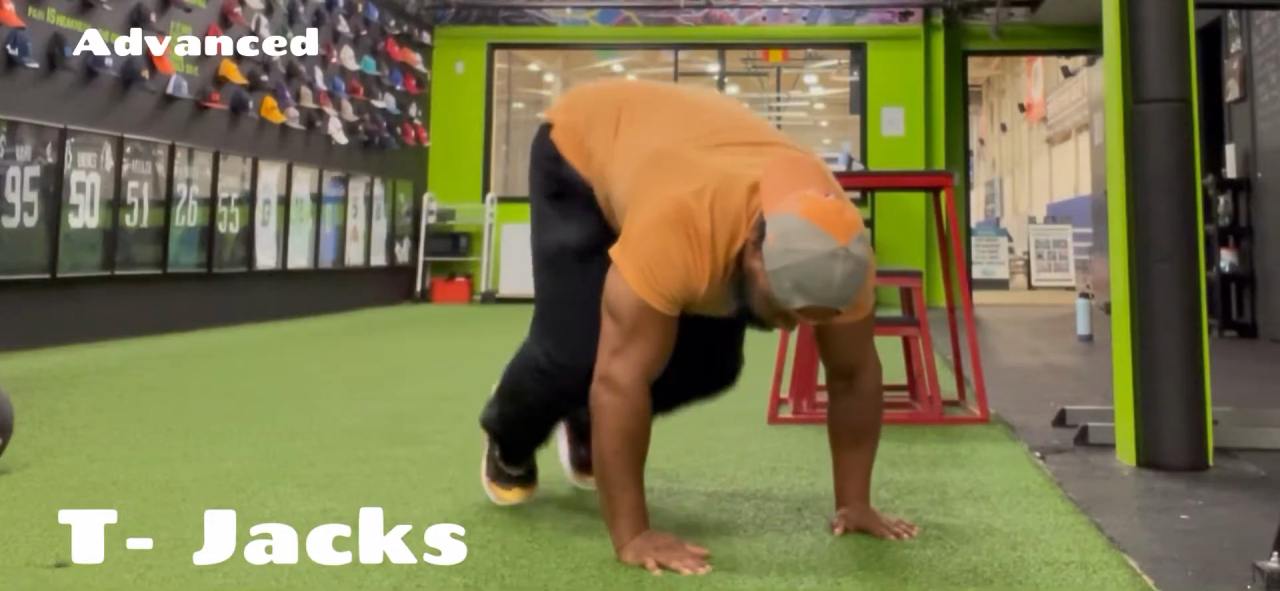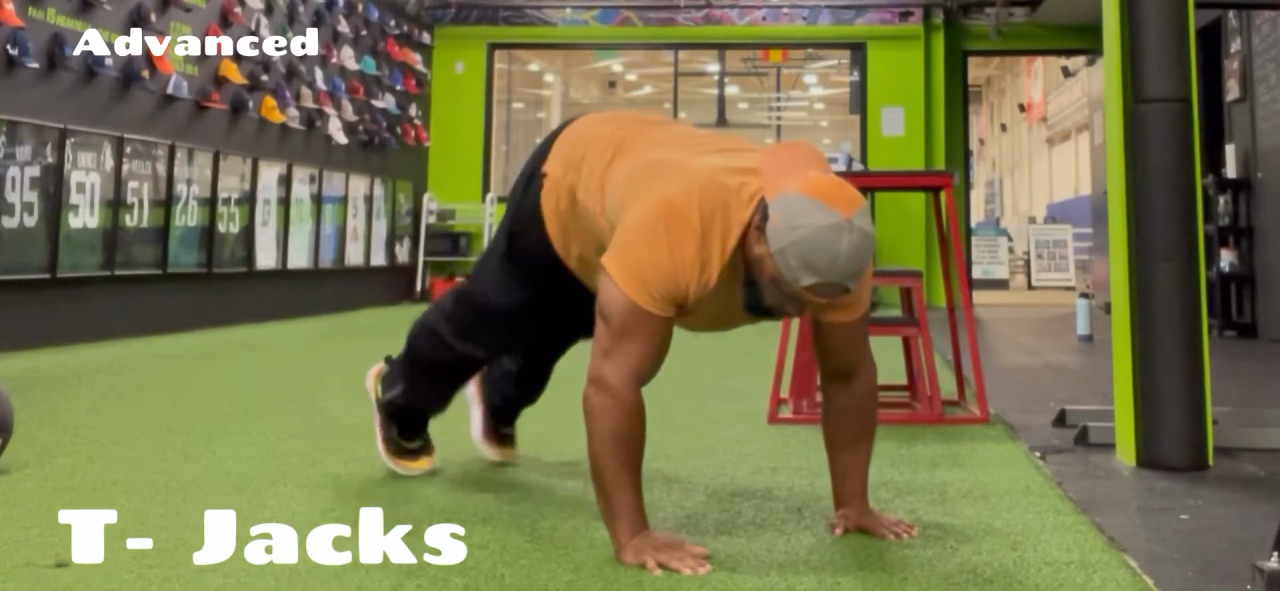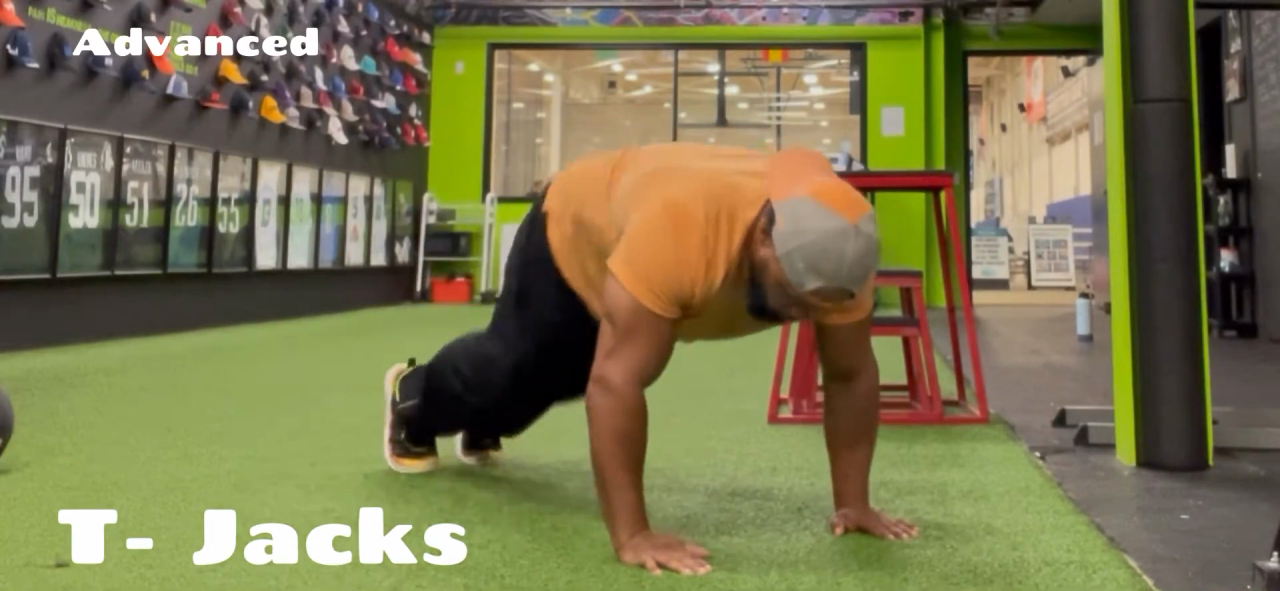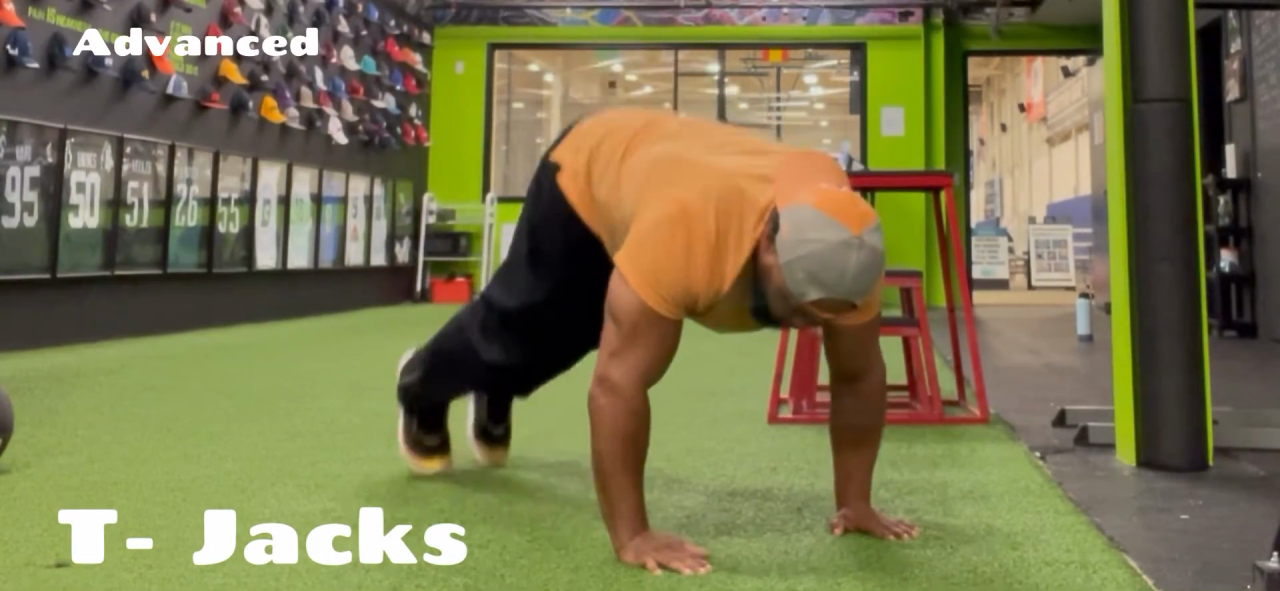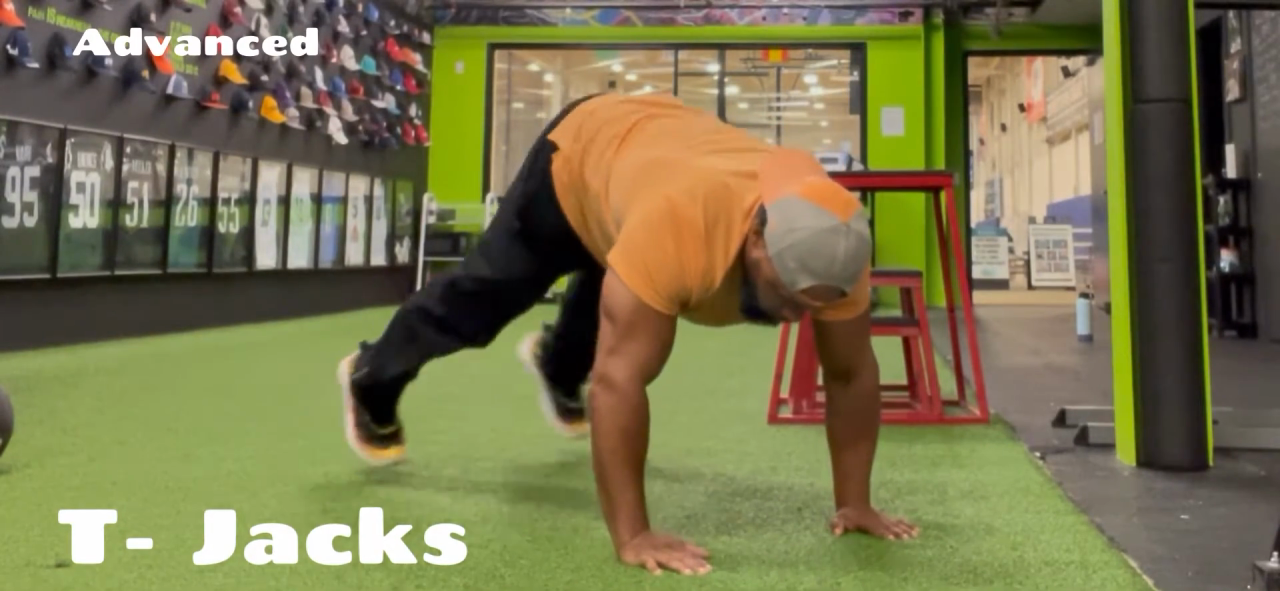
dt=1s
person 1, frame 1
left shoulder: (832, 247)
right shoulder: (677, 227)
left elbow: (853, 373)
right elbow: (620, 380)
left wrist: (855, 502)
right wrist: (632, 536)
left knee: (711, 365)
right knee: (575, 353)
left ankle: (585, 424)
right ankle: (508, 439)
person 1, frame 2
left shoulder: (829, 244)
right shoulder: (673, 230)
left elbow: (849, 374)
right elbow: (611, 383)
left wrist: (854, 503)
right wrist: (631, 536)
left hip: (638, 215)
right hip: (578, 179)
left knee: (567, 327)
right knee: (487, 320)
left ankle: (498, 400)
right ankle: (399, 393)
person 1, frame 3
left shoulder: (830, 254)
right shoulder: (679, 230)
left elbow: (852, 376)
right elbow: (615, 383)
left wrist: (854, 504)
right wrist: (631, 536)
right hip: (578, 231)
left knee: (564, 380)
right knee: (509, 371)
left ankle: (479, 425)
right ankle: (414, 396)
person 1, frame 4
left shoulder: (840, 247)
right shoulder: (685, 228)
left elbow: (859, 375)
right elbow: (618, 383)
left wrist: (855, 502)
right wrist: (632, 537)
right hip: (588, 180)
left knee: (572, 336)
right knee: (514, 334)
left ankle: (493, 398)
right ankle: (422, 391)
person 1, frame 5
left shoulder: (827, 247)
right shoulder: (676, 226)
left elbow: (852, 370)
right elbow: (618, 378)
left wrist: (855, 500)
right wrist: (631, 536)
right hip: (582, 158)
right knee: (479, 300)
left ankle: (557, 363)
right ankle: (369, 379)
